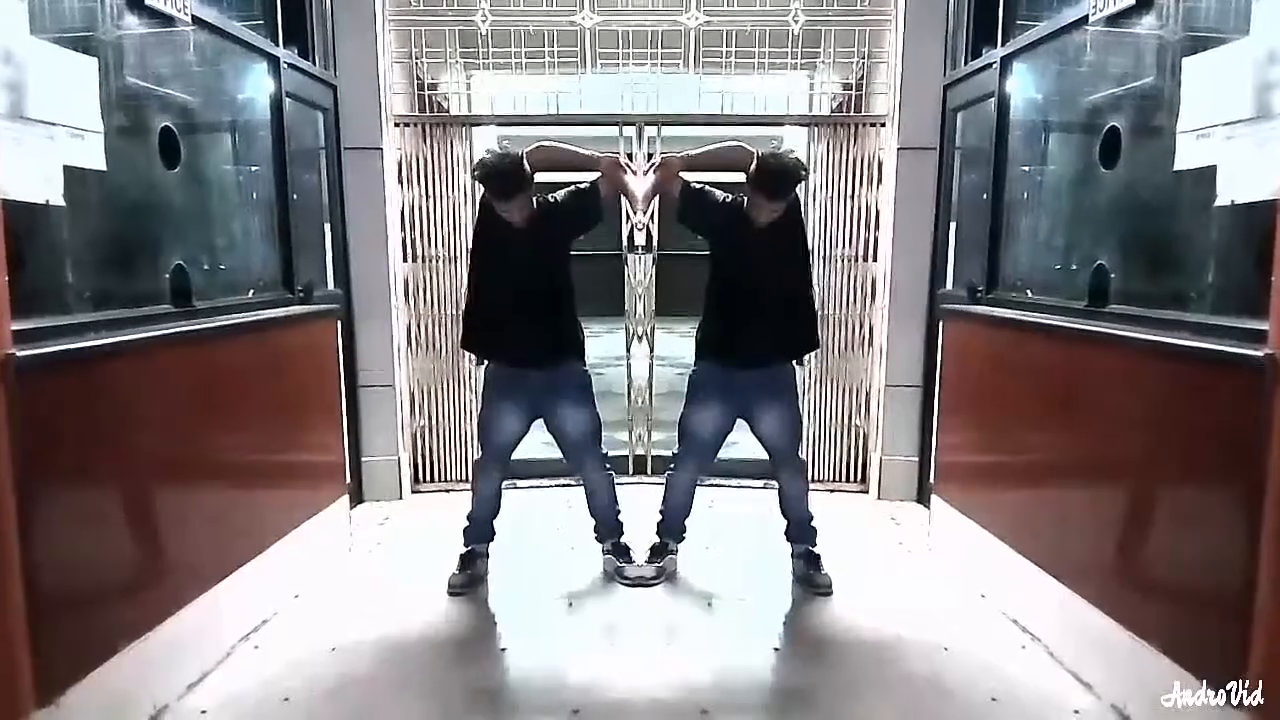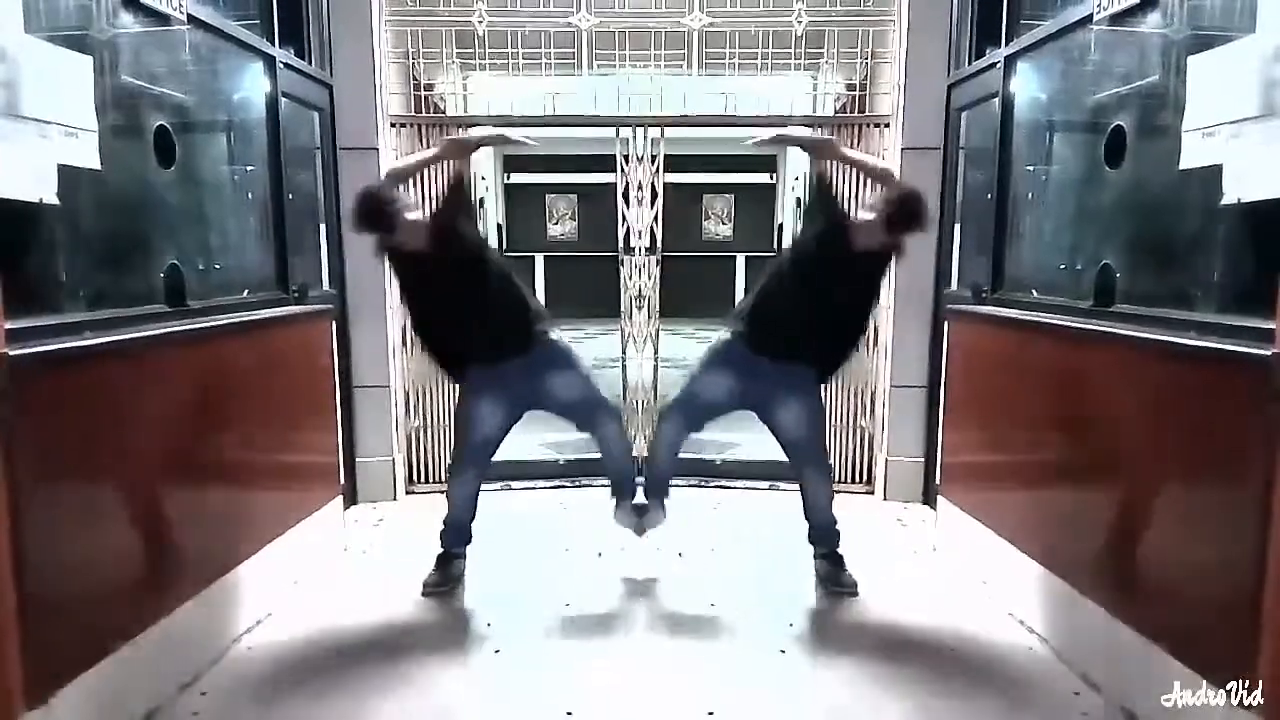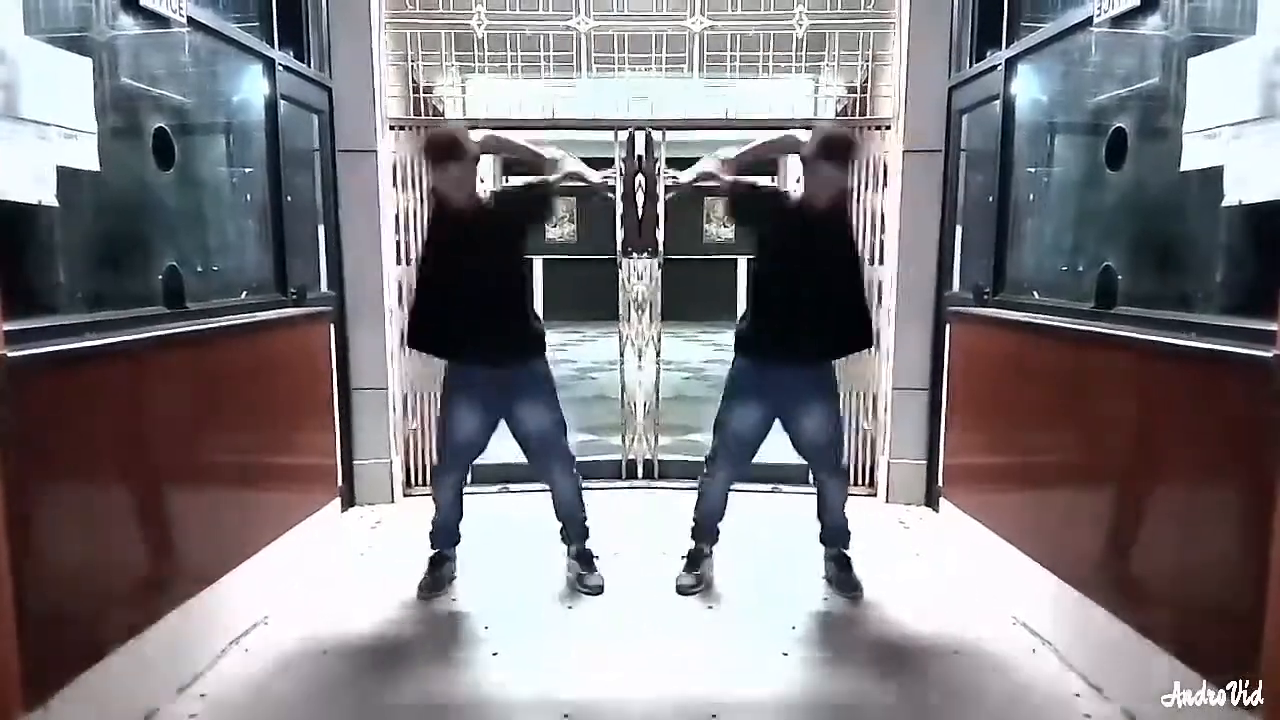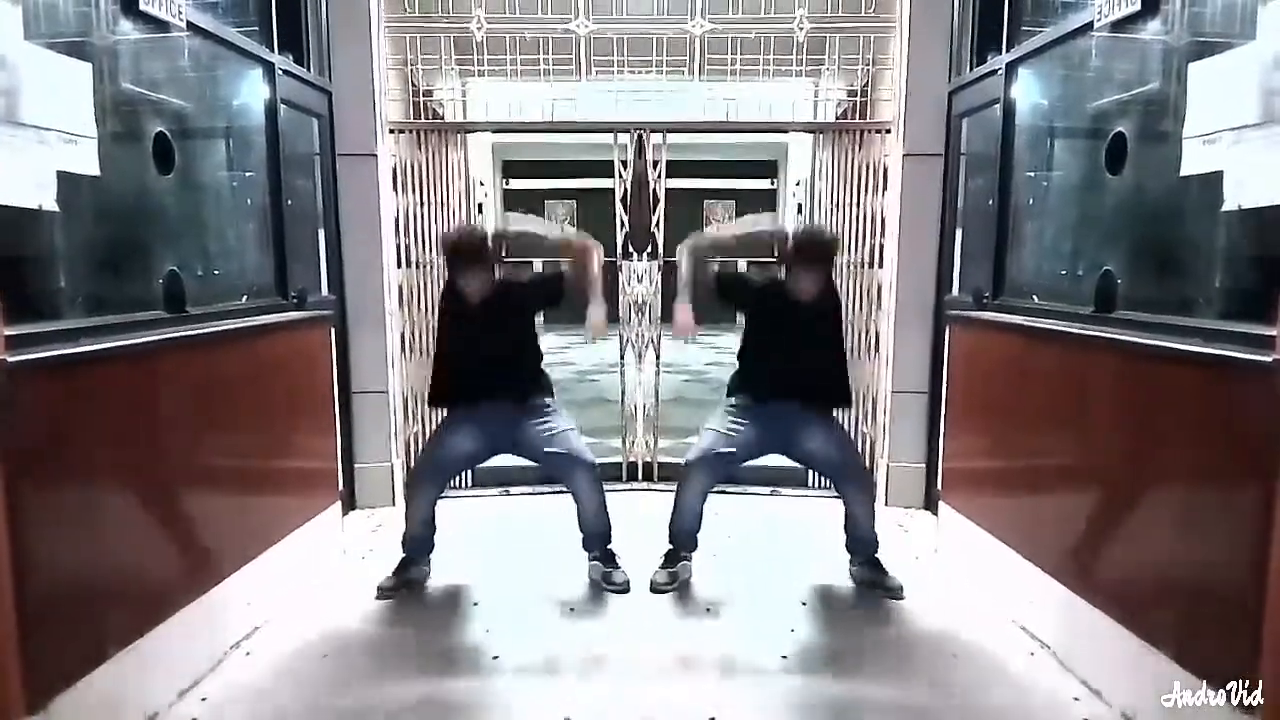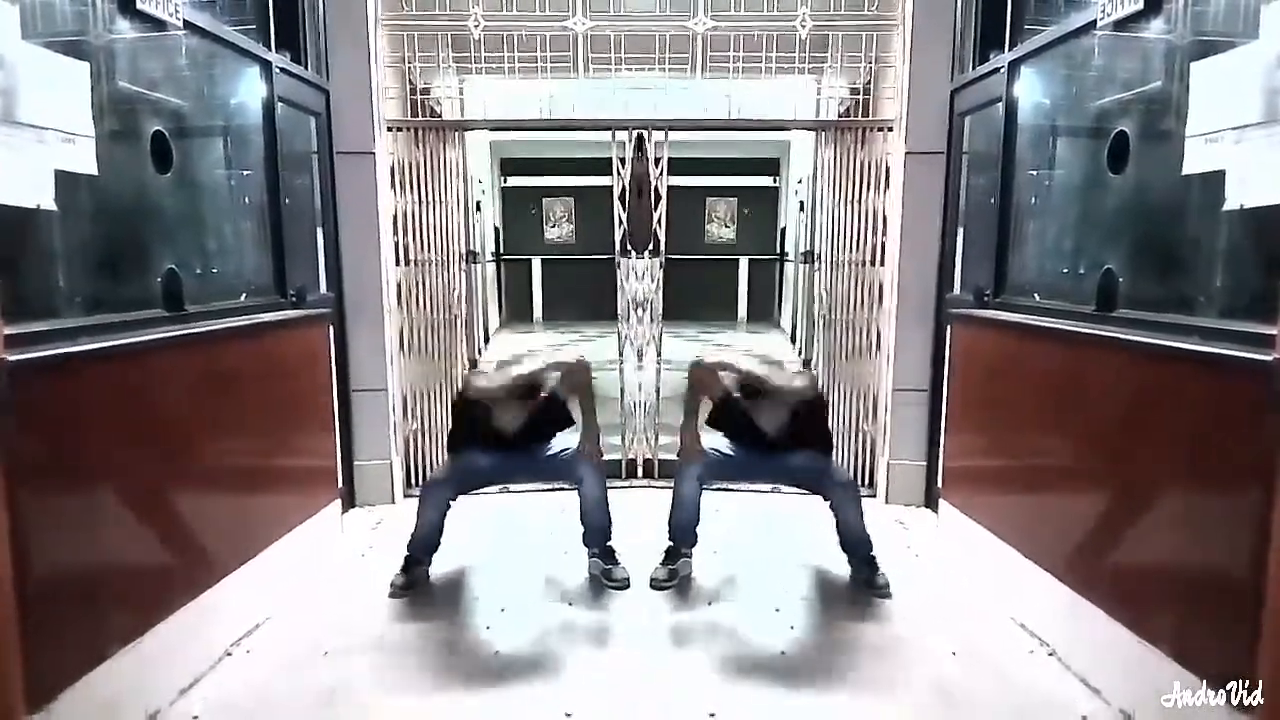
dt=1s
person 1, frame 1
left shoulder: (793, 214)
right shoulder: (722, 212)
left elbow: (745, 154)
right elbow: (667, 178)
left wrist: (683, 161)
right wrist: (671, 167)
left hip: (773, 371)
right hip: (715, 369)
left knee: (789, 465)
right knee: (687, 464)
left ankle: (804, 551)
right ankle: (667, 545)
person 1, frame 2
left shoulder: (880, 257)
right shoulder: (828, 221)
left hip: (794, 373)
right hip: (742, 351)
left knee: (813, 467)
right knee: (675, 421)
left ankle: (827, 553)
right ankle: (653, 502)
person 1, frame 3
left shoulder: (838, 211)
right shoulder: (773, 208)
left elbow: (791, 144)
right elbow: (719, 173)
left wrist: (732, 166)
right wrist: (701, 172)
left hip: (811, 370)
right hip: (756, 365)
left knee: (829, 469)
right knee: (723, 463)
left ankle: (836, 555)
right ankle: (702, 550)
person 1, frame 4
left shoulder: (828, 296)
right shoulder: (760, 293)
right elbow: (693, 247)
right wrist: (683, 303)
left hip: (809, 415)
right hip: (749, 410)
left knee: (858, 479)
right knee: (696, 466)
left ankle: (864, 561)
right ankle: (679, 554)
person 1, frame 5
left shoulder: (807, 401)
right shoulder: (736, 412)
right elbow: (700, 370)
left wrist: (745, 368)
right wrist: (689, 425)
left hip: (800, 458)
right hip: (745, 453)
left knee: (844, 486)
right knee: (691, 466)
left ankle: (861, 562)
right ankle: (680, 552)
person 2, frame 1
left shoulder: (556, 212)
right shoulder: (487, 214)
left elbow: (611, 181)
right elbow: (535, 153)
left wrist: (606, 165)
right wrist: (595, 161)
left hip: (563, 369)
right hip: (507, 372)
left knee: (592, 464)
right knee: (490, 466)
left ankle: (613, 545)
right ankle: (475, 552)
person 2, frame 2
left shoulder: (451, 222)
right shoulder: (401, 257)
left elbow: (449, 152)
left hip: (538, 351)
right hip: (486, 373)
left knee: (605, 420)
right knee: (466, 467)
left ankle: (625, 501)
right ankle: (452, 554)
person 2, frame 3
left shoulder: (508, 209)
right shoulder: (440, 210)
left elbow: (560, 173)
right elbow: (488, 143)
left wrist: (582, 173)
left hip: (523, 366)
right hip: (467, 370)
left knee: (557, 463)
right knee: (450, 468)
left ankle: (578, 550)
right ankle: (444, 555)
person 2, frame 4
left shoulder: (519, 292)
right shoulder: (452, 295)
left elbow: (586, 249)
left wrist: (596, 304)
left hip: (530, 409)
right hip: (471, 415)
left knee: (583, 466)
right knee: (422, 478)
left ankle: (600, 556)
right ankle: (415, 561)
person 2, frame 5
left shoulder: (545, 409)
right shoulder: (473, 401)
left elbow: (580, 369)
left wrist: (590, 428)
right wrist: (537, 370)
left hip: (536, 452)
right hip: (480, 457)
left knee: (588, 465)
right knee: (436, 486)
left ankle: (599, 553)
right ankle: (418, 561)
